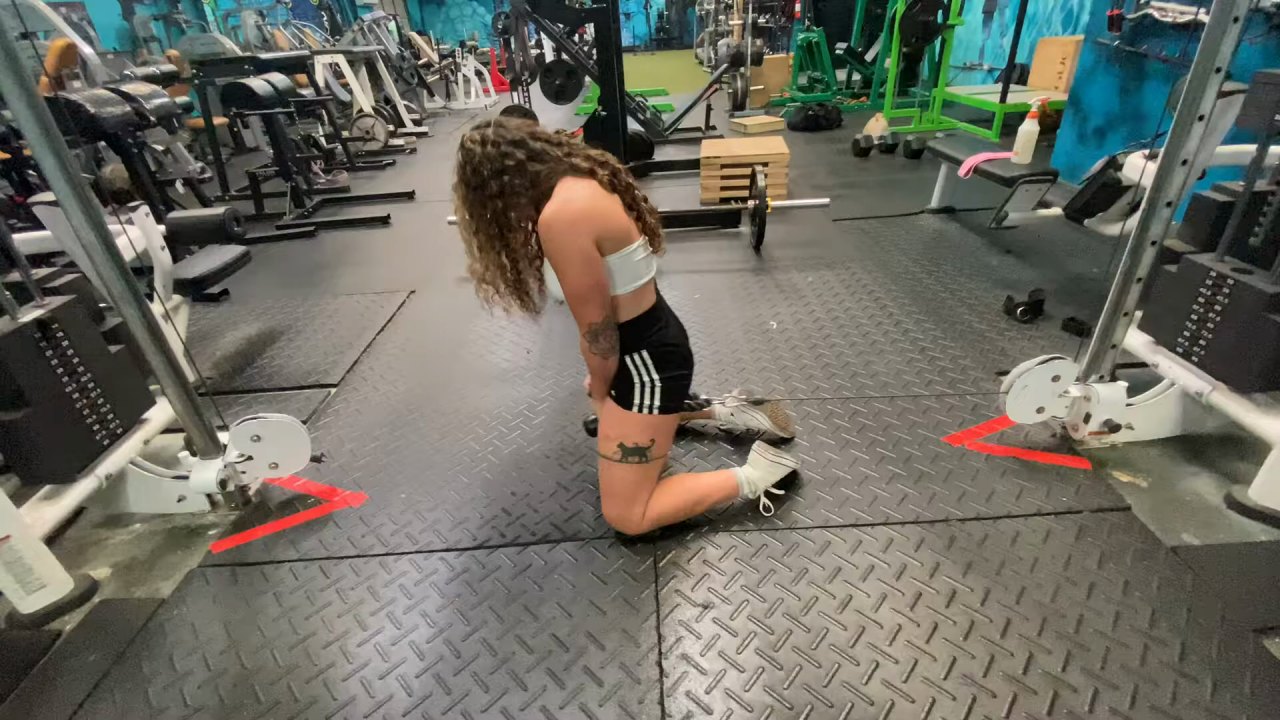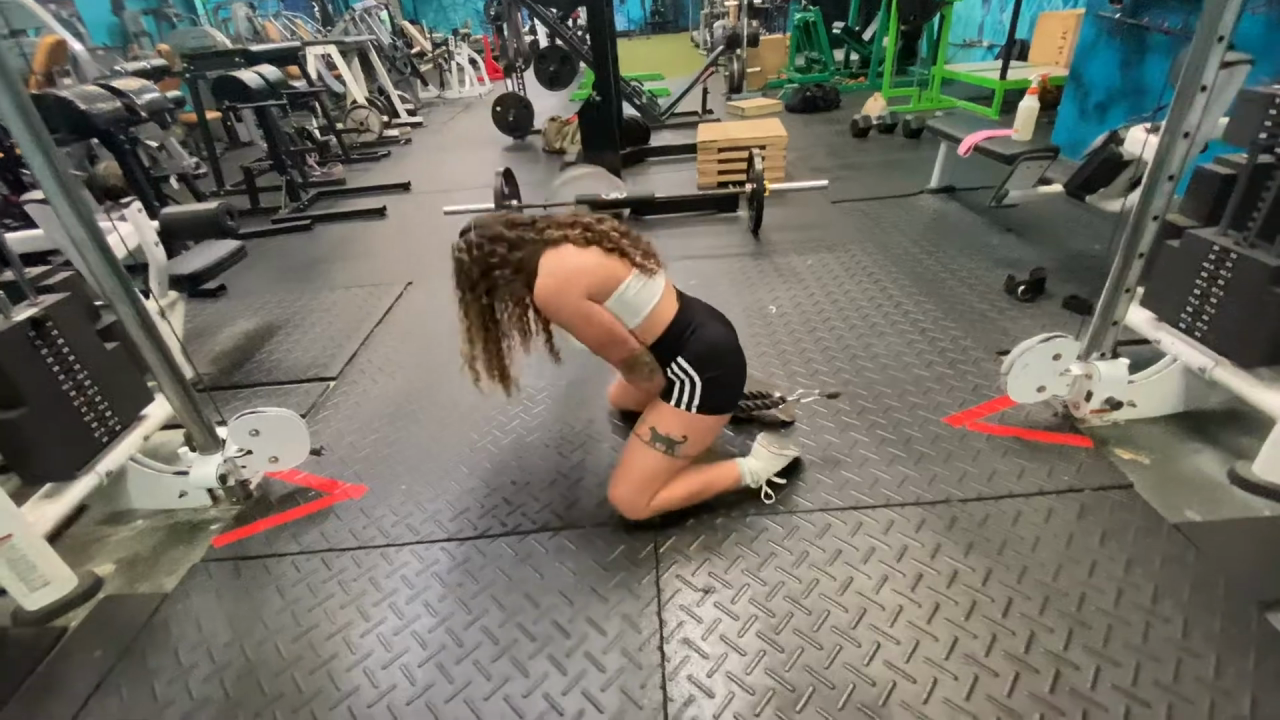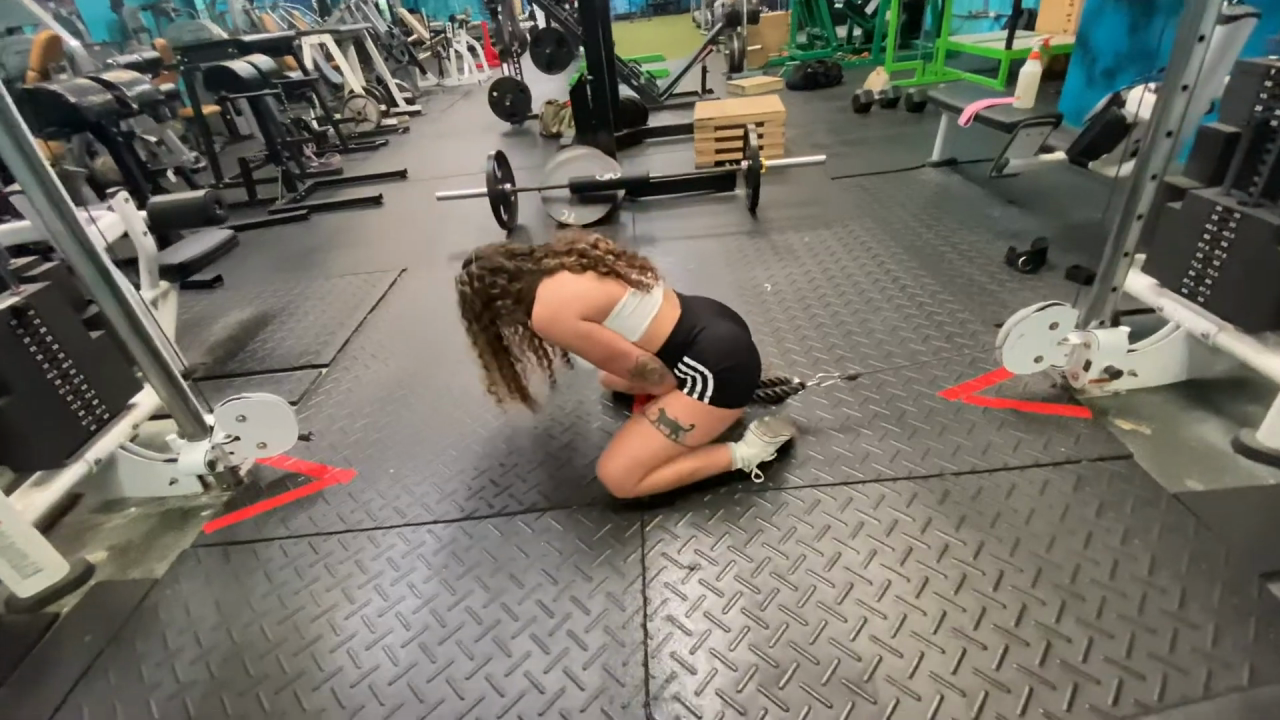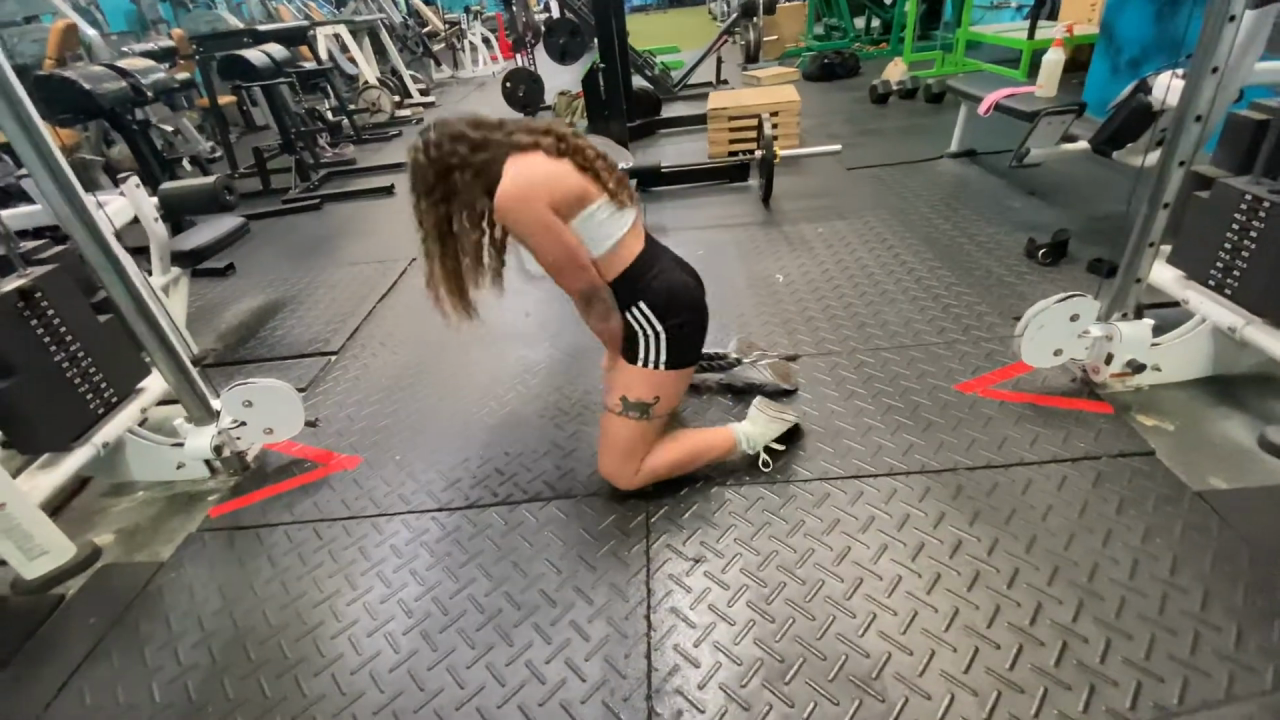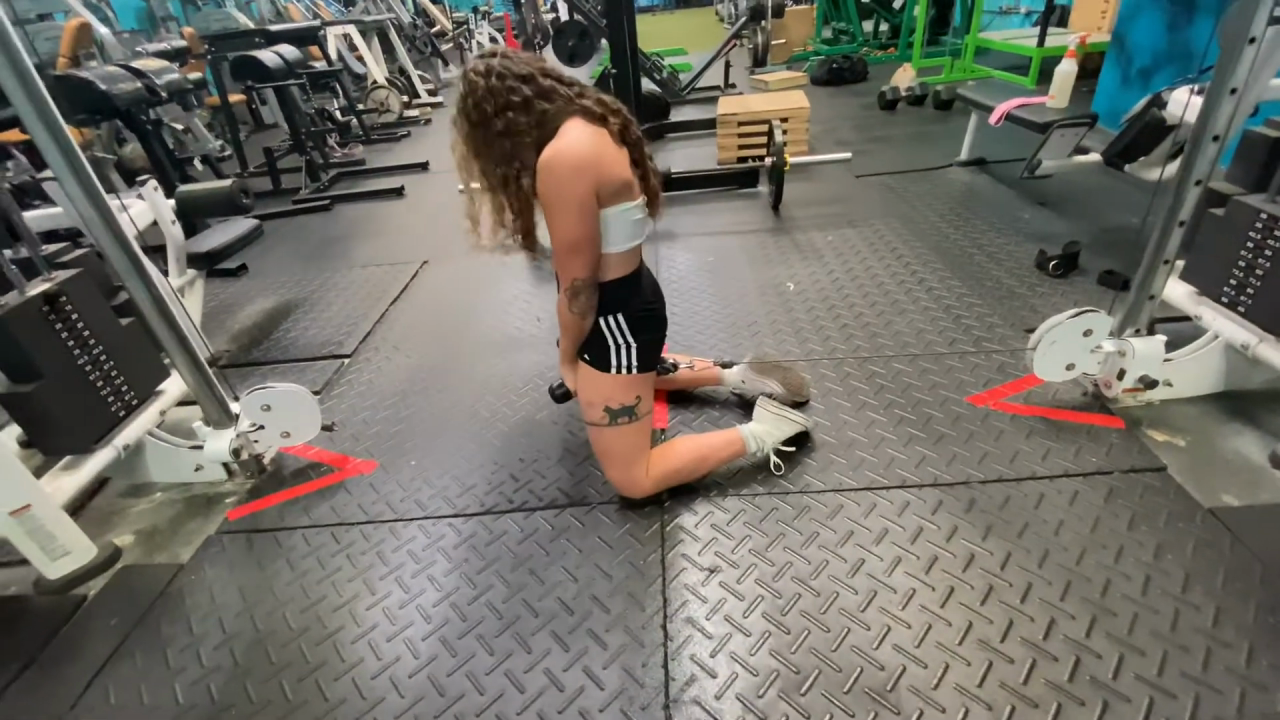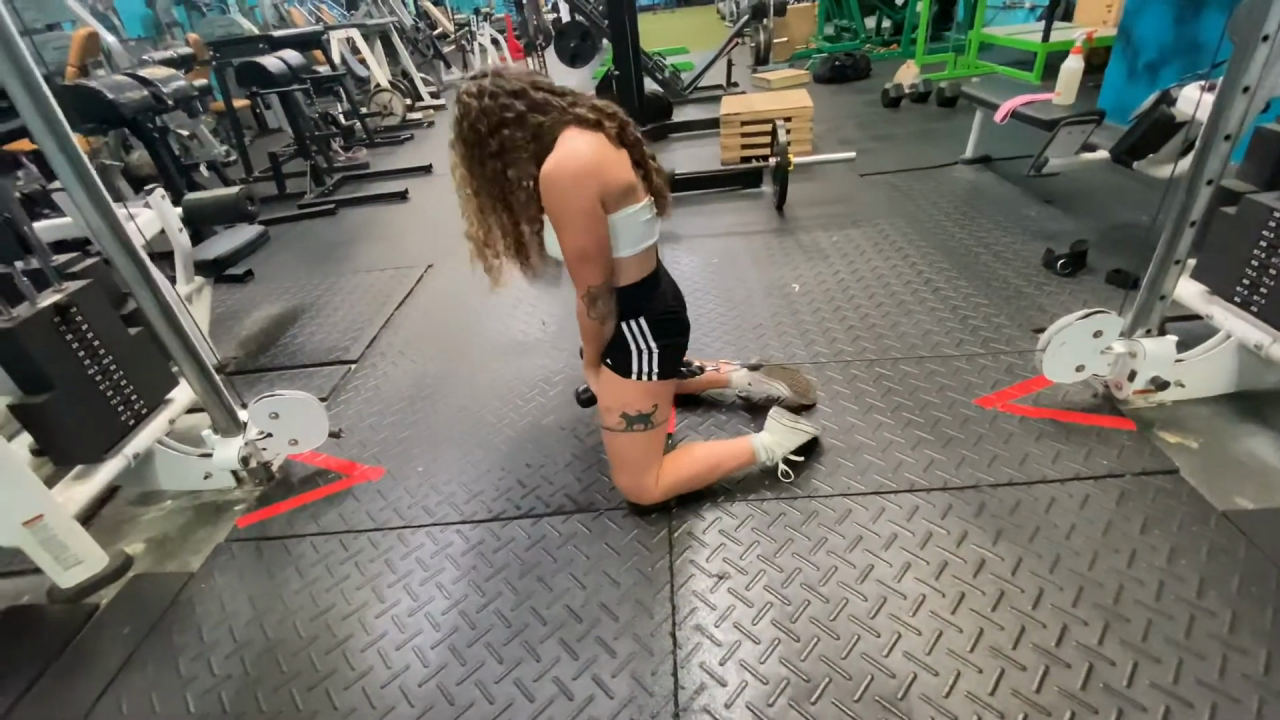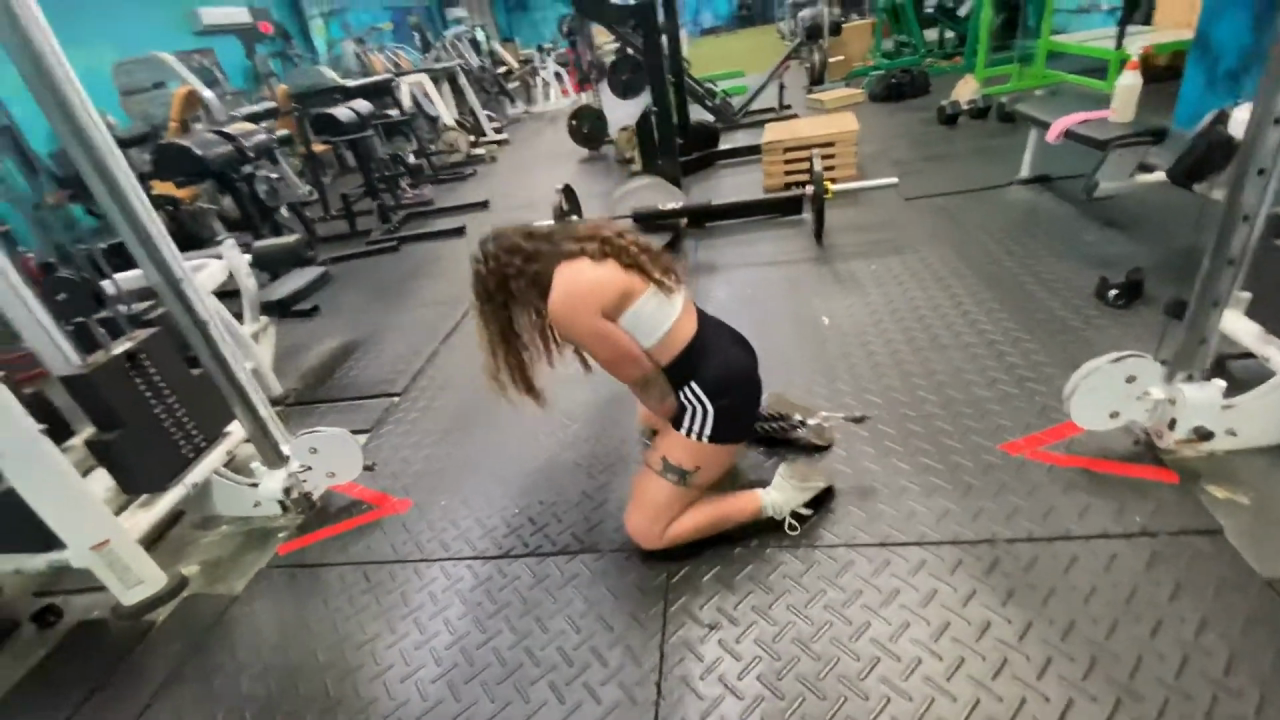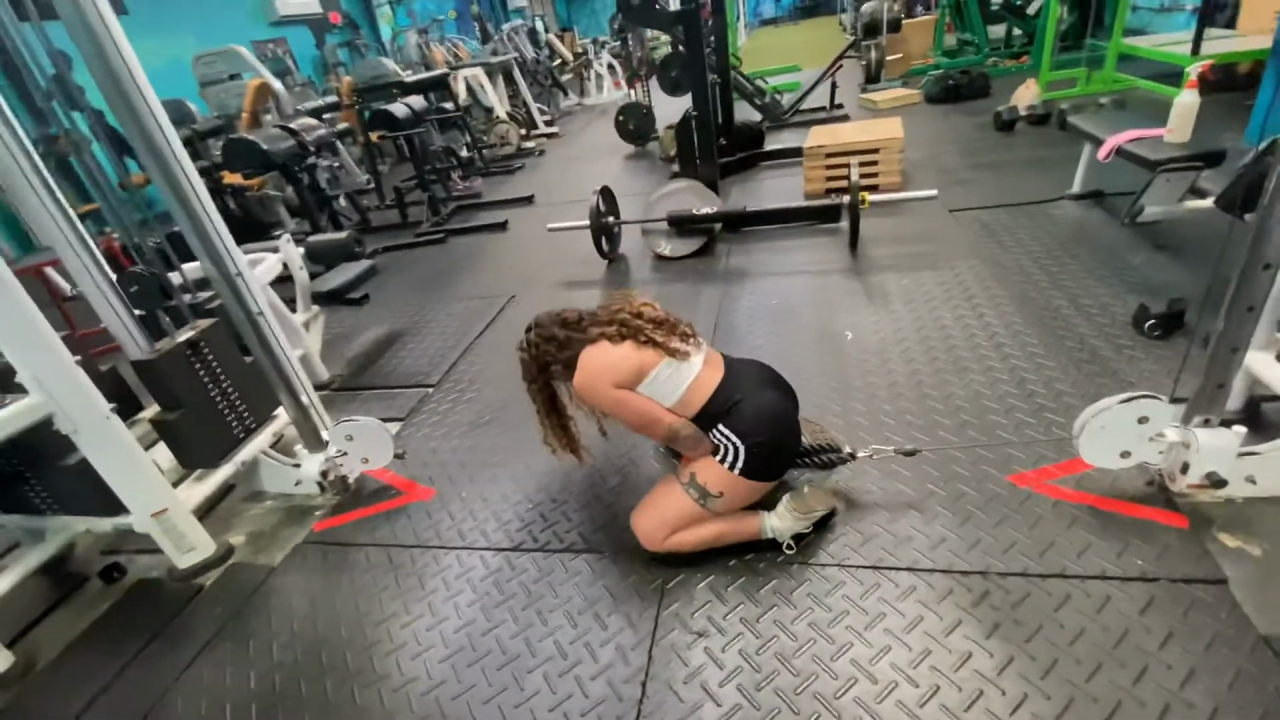
dt=0.5s
person 1, frame 1
left shoulder: (561, 214)
right shoulder: (581, 175)
left elbow: (595, 320)
left wrist: (600, 384)
right wrist: (603, 382)
left hip: (646, 359)
right hip: (654, 339)
left knee: (626, 516)
right knee: (612, 415)
left ankle: (751, 477)
right ankle: (731, 413)
person 1, frame 2
left shoulder: (552, 285)
right shoulder: (566, 236)
left elbow: (626, 355)
left wrist: (664, 402)
left hip: (703, 366)
right hip: (703, 333)
left knee: (629, 500)
right knee: (620, 397)
left ankle: (753, 468)
right ankle: (730, 405)
person 1, frame 3
left shoulder: (549, 314)
right shoulder: (561, 256)
left elbow: (640, 369)
left wrist: (680, 401)
left hip: (718, 366)
right hip: (713, 322)
left knee: (616, 476)
right knee: (612, 379)
left ankle: (746, 450)
person 1, frame 4
left shoulder: (514, 195)
right shoulder: (534, 154)
left elbow: (586, 290)
left wrist: (617, 352)
left hip: (659, 312)
right hip: (668, 282)
left knee: (619, 469)
right knee: (616, 376)
left ankle: (748, 432)
person 1, frame 5
left shoulder: (563, 157)
right shoulder: (588, 121)
left elbow: (577, 282)
left wrist: (567, 358)
left hip: (614, 317)
right hip: (627, 299)
left knee: (632, 479)
right knee: (635, 374)
left ankle: (758, 433)
right ankle: (737, 377)
person 1, frame 6
left shoulder: (564, 167)
right shoulder: (583, 130)
left elbow: (593, 289)
left wrist: (590, 361)
left hip: (637, 322)
right hip: (646, 303)
left knee: (641, 486)
right knee: (647, 382)
left ankle: (767, 443)
right ankle: (743, 380)
person 1, frame 7
left shoulder: (565, 301)
right shoulder: (585, 245)
left elbow: (642, 377)
left wrist: (677, 420)
left hip: (719, 390)
right hip: (727, 352)
left knee: (645, 529)
right knee: (653, 420)
left ankle: (775, 499)
right ankle: (754, 420)
person 1, frame 8
left shoulder: (589, 379)
right shoulder: (619, 315)
left elbow: (673, 431)
left wrist: (715, 460)
left hip: (756, 437)
right hip: (764, 385)
left knee: (649, 530)
left ankle: (777, 521)
right ankle: (789, 438)
